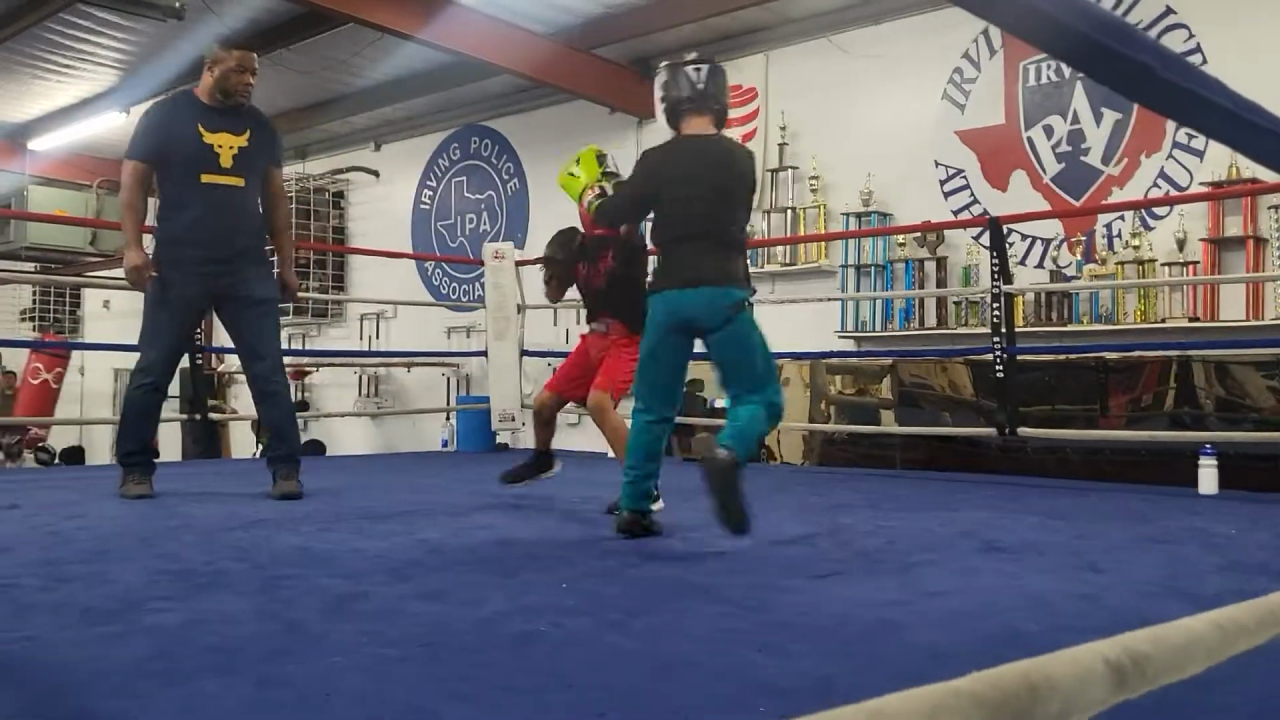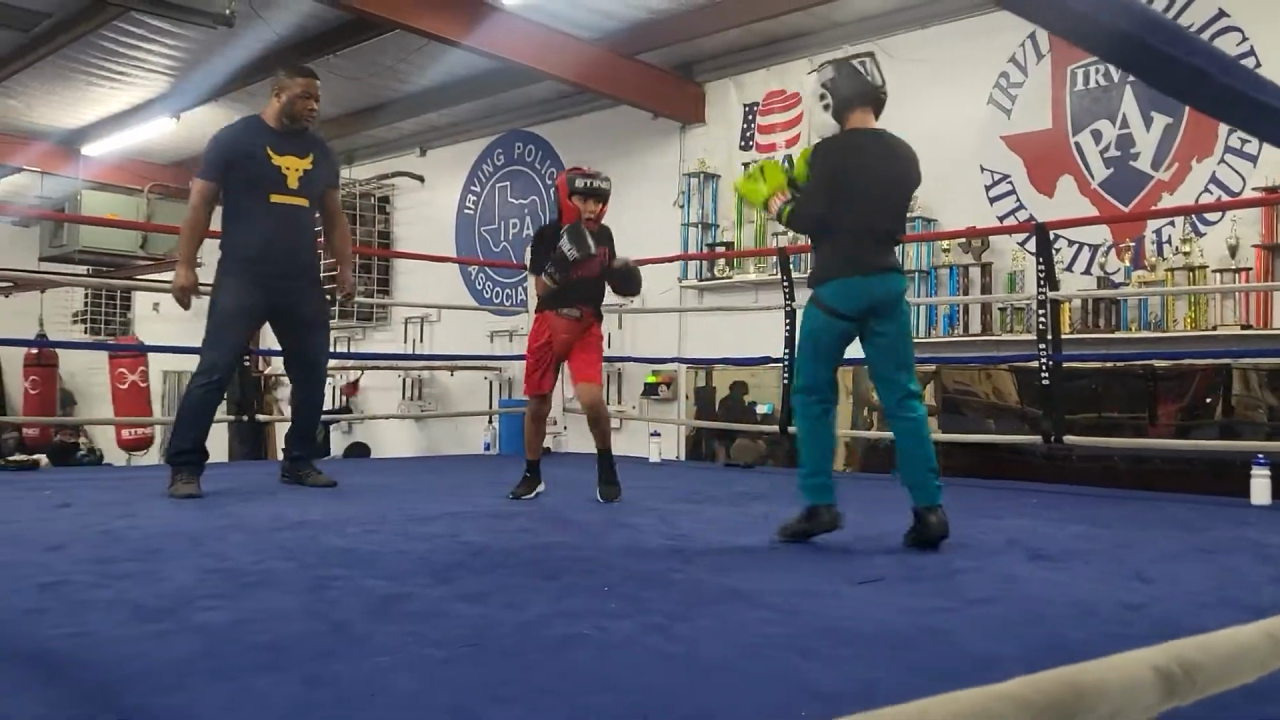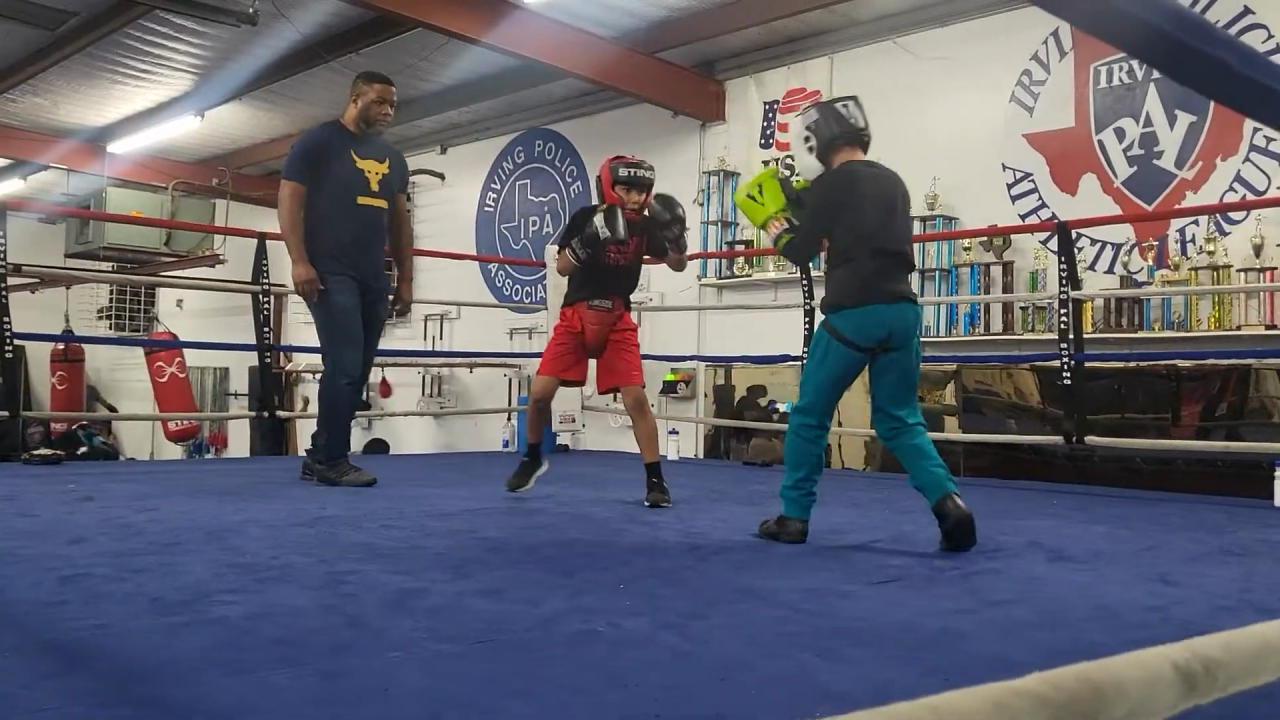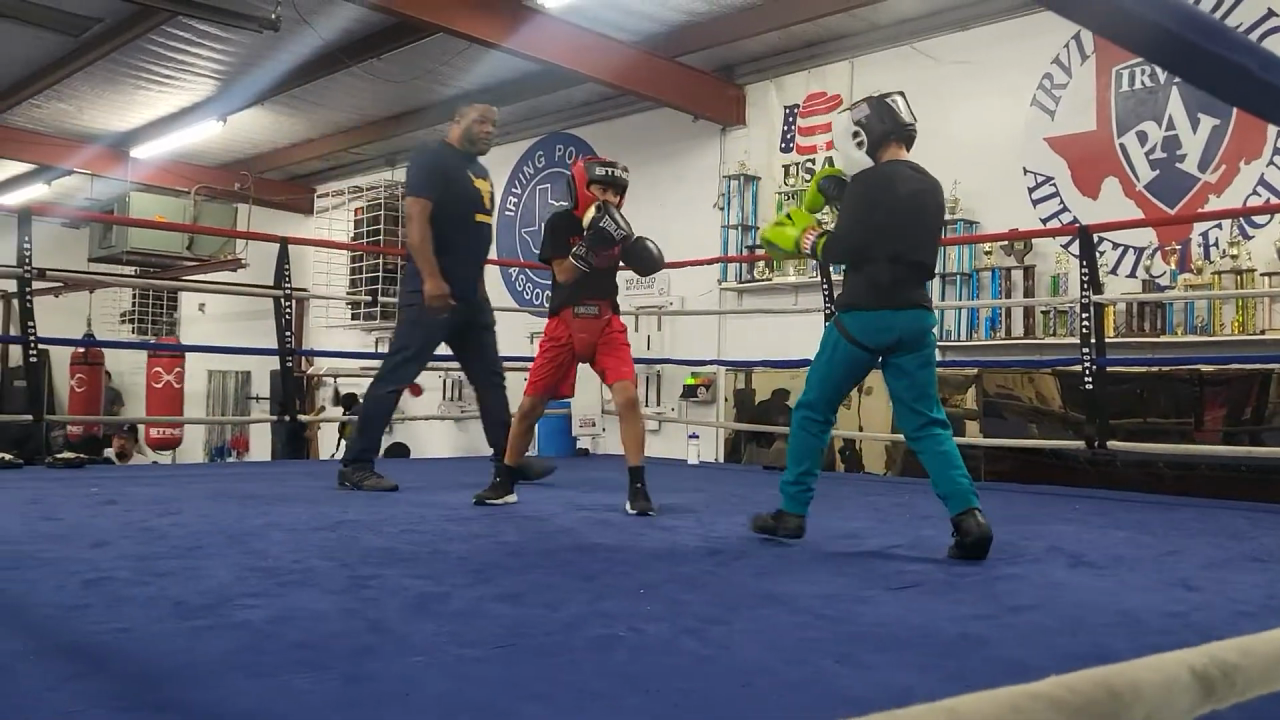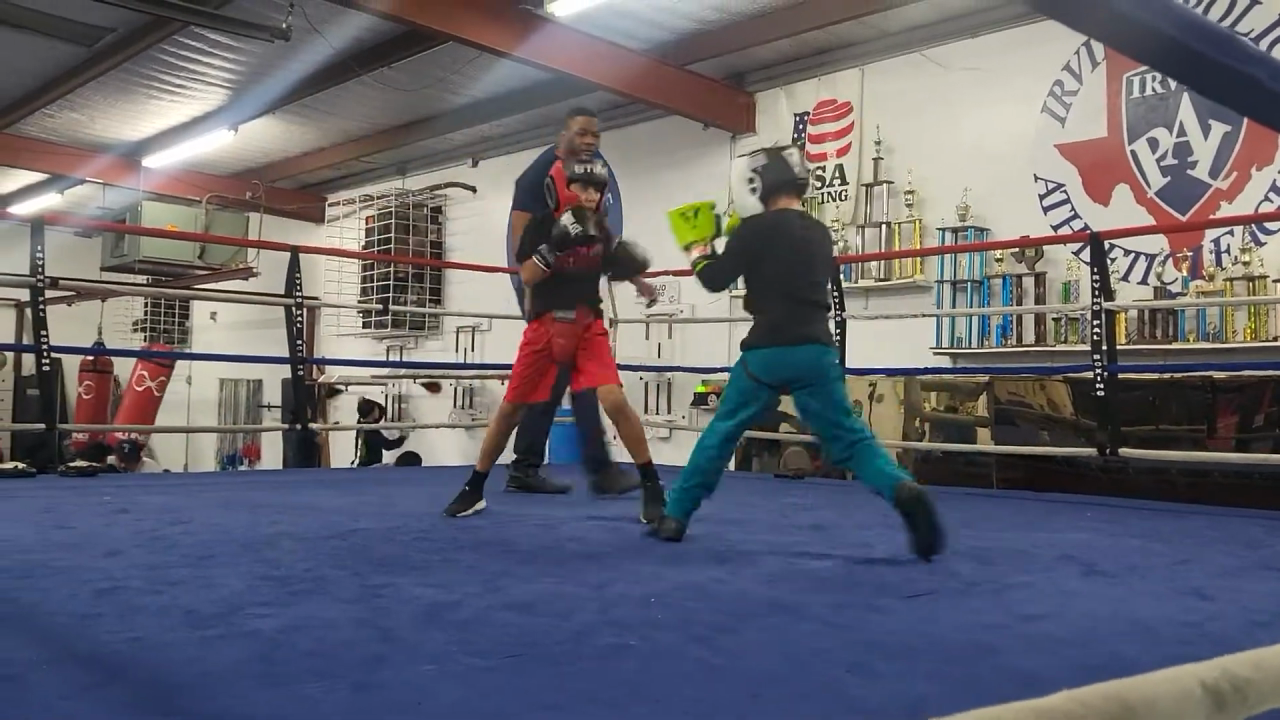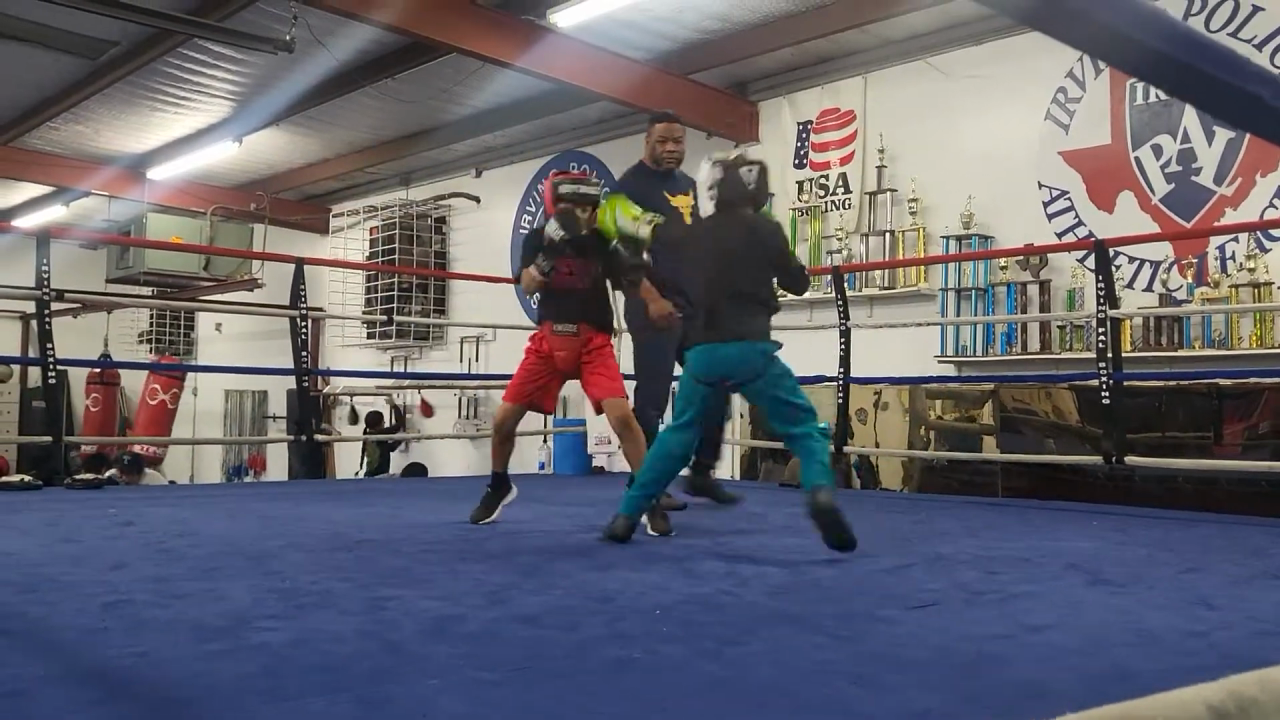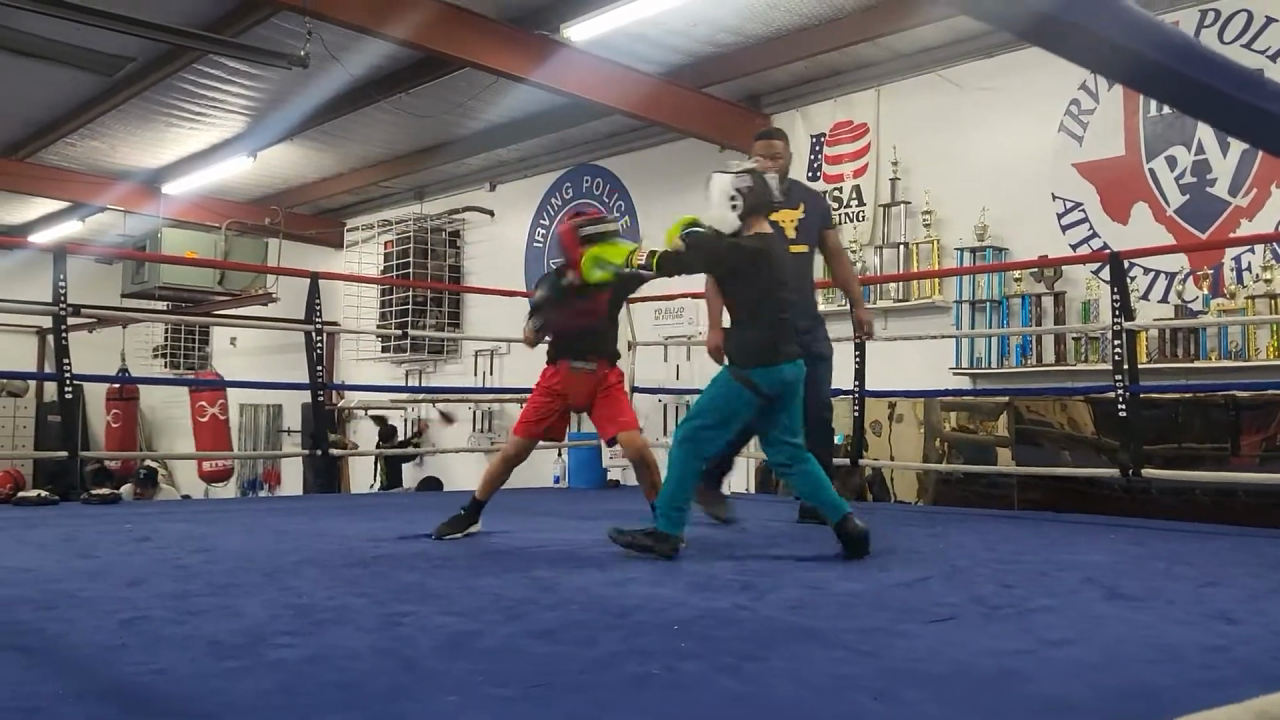
dt=0.5s
person 1, frame 1
left shoulder: (657, 160)
right shoulder: (738, 158)
left elbow: (613, 215)
left wrist: (590, 189)
left hip: (669, 297)
right hip: (723, 295)
left knee: (653, 408)
right knee: (758, 397)
left ankle: (636, 509)
right ankle: (726, 455)
person 1, frame 2
left shoulder: (834, 150)
right shoulder: (904, 155)
left elbow: (809, 217)
left wrist: (777, 196)
left hip: (838, 288)
right hip: (887, 283)
left knee: (812, 395)
right knee: (902, 399)
left ankle: (820, 505)
right ankle: (929, 511)
person 1, frame 3
left shoulder: (831, 184)
right shoulder: (892, 182)
left elbow: (800, 252)
left wrist: (770, 218)
left hip: (853, 313)
right hip: (901, 310)
left knee: (809, 414)
right knee: (898, 421)
left ankle: (794, 516)
right ankle: (947, 501)
person 1, frame 4
left shoulder: (871, 181)
right shoulder: (930, 187)
left elbow: (844, 247)
left wrist: (802, 234)
right wrist: (842, 196)
left hip: (864, 315)
right hip: (914, 316)
left knee: (813, 410)
right knee: (926, 423)
left ankle: (791, 510)
right ankle: (968, 516)
person 1, frame 5
left shoulder: (760, 228)
right shoulder: (820, 234)
left elbow: (715, 278)
left wrist: (695, 241)
left hip: (768, 351)
right hip: (816, 351)
left knee: (722, 435)
right knee: (853, 442)
left ankle: (675, 516)
right ankle: (904, 491)
person 1, frame 6
left shoulder: (707, 230)
right shoulder: (765, 228)
right elbow: (797, 281)
left hip: (705, 351)
right hip: (752, 350)
left knee: (678, 435)
right knee: (804, 429)
left ankle: (627, 516)
right ankle: (820, 497)
person 1, frame 7
left shoulder: (742, 251)
right shoulder: (769, 246)
left elbow: (673, 264)
left wrist: (633, 257)
right wrist: (691, 239)
left hip: (756, 367)
right hip: (787, 366)
left knee: (693, 440)
right knee: (789, 452)
left ankle: (666, 531)
right ankle: (846, 523)
person 2, frame 1
left shoulder: (261, 128)
right shoulder: (166, 116)
left elbow: (275, 198)
right elbow: (134, 180)
left wrist: (286, 263)
right wrist: (133, 246)
left hip: (248, 268)
right hip: (178, 267)
left knee: (268, 368)
right knee: (154, 367)
left ankle: (286, 467)
right ankle: (135, 467)
person 2, frame 2
left shoulder: (320, 153)
right shoulder: (236, 139)
left elbow: (334, 217)
right elbow: (200, 202)
left wrist: (345, 266)
right wrist: (185, 265)
left hip: (302, 282)
right hip: (243, 278)
left knee: (311, 372)
right knee: (214, 370)
left ankle: (298, 461)
right ankle: (184, 468)
person 2, frame 3
left shoulder: (392, 157)
right shoulder: (318, 143)
left elbow: (400, 222)
right elbow: (289, 202)
left wrist: (405, 279)
right wrist: (300, 262)
left hip: (375, 278)
right hip: (330, 274)
left knee: (356, 372)
right knee: (345, 367)
left ankle: (318, 457)
right ankle: (331, 461)
person 2, frame 4
left shoulder: (480, 170)
right shoulder: (433, 162)
right elbow: (416, 221)
left wrist: (476, 287)
right wrist: (431, 277)
left hip: (468, 292)
right hip: (435, 291)
left knee: (491, 378)
right knee: (398, 375)
right ankle: (356, 465)
person 2, frame 5
right shoulder: (540, 175)
right elbow: (520, 234)
left wrist: (635, 278)
right wrist: (534, 287)
left knee: (551, 381)
left ankle: (524, 469)
right ankle: (601, 469)
person 2, frame 6
left shoulder: (687, 183)
right shoulder: (632, 186)
right wrist: (649, 299)
left hip: (694, 304)
left knee: (717, 388)
right knee: (653, 397)
left ankle: (701, 473)
person 2, frame 7
left shoulder: (812, 200)
left elbow: (837, 257)
left wrist: (858, 305)
right wrist: (715, 327)
left hip: (808, 325)
left knee: (819, 413)
left ankle: (815, 501)
right ankle: (711, 483)
person 3, frame 1
left shoulder: (627, 238)
right shoulder: (577, 244)
right elbow: (554, 295)
right wrist: (553, 267)
left hip: (627, 339)
right hip: (596, 339)
left knee: (599, 404)
right knee: (543, 404)
left ankle: (644, 488)
right ankle: (542, 460)
person 3, frame 2
left shoulder: (602, 234)
right shoulder: (548, 235)
left elbow: (609, 274)
right elbow: (541, 289)
left wrist: (622, 275)
right wrist: (562, 261)
left hip: (587, 326)
right hip: (549, 324)
left knee: (591, 400)
right knee: (537, 404)
left ankle: (606, 468)
right ankle: (533, 475)
person 3, frame 3
left shoulder: (645, 226)
right shoulder: (585, 217)
left elbow: (679, 265)
right elbow: (562, 267)
left wrist: (676, 233)
right wrist: (589, 239)
left hip: (618, 320)
right hip: (576, 316)
left knee: (635, 398)
right knee: (540, 392)
left ankle: (655, 480)
right ankle: (532, 458)
person 3, frame 4
left shoulder: (617, 227)
right shoulder: (561, 222)
left elbow: (633, 265)
right elbow: (563, 274)
left wrist: (644, 259)
right wrist: (592, 241)
left hip: (607, 324)
right hip: (564, 324)
left knee: (627, 398)
right knee: (531, 407)
left ankle: (636, 486)
right ankle: (505, 482)
person 3, frame 5
left shoulder: (600, 231)
right shoulder: (542, 225)
left elbow: (617, 267)
right elbow: (528, 276)
left wrist: (628, 264)
right wrist: (558, 243)
left hip: (588, 329)
right hip: (544, 329)
left knee: (615, 401)
right knee: (509, 411)
left ankle: (651, 485)
right ankle: (474, 489)
person 3, frame 6
left shoulder: (601, 243)
right shoulder: (538, 239)
left elbow: (637, 279)
right elbow: (529, 286)
left wrist: (660, 306)
right wrist: (551, 247)
left hip: (593, 341)
right hip: (549, 340)
left knee: (619, 414)
right knee: (504, 417)
left ankle: (651, 501)
right ankle: (499, 488)
person 3, frame 7
left shoulder: (612, 275)
right shoulder: (553, 284)
right elbow: (532, 339)
right wrist: (542, 316)
left hip: (603, 378)
right hip: (560, 376)
left knee: (636, 447)
right knee: (514, 451)
right ankle: (470, 514)
